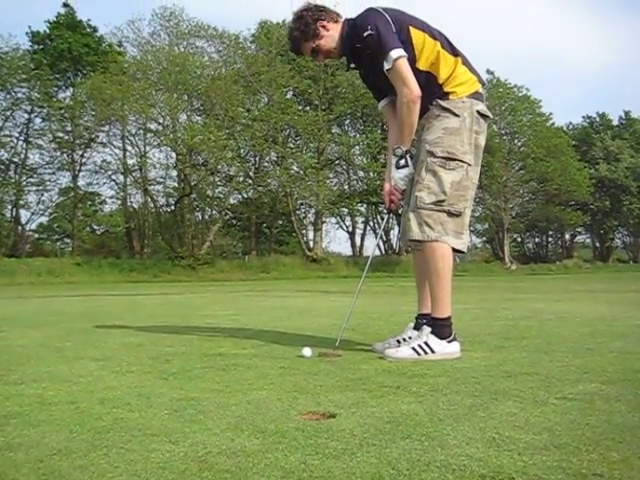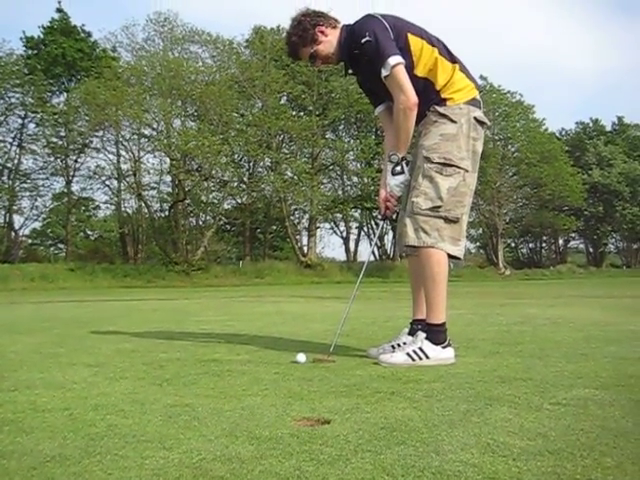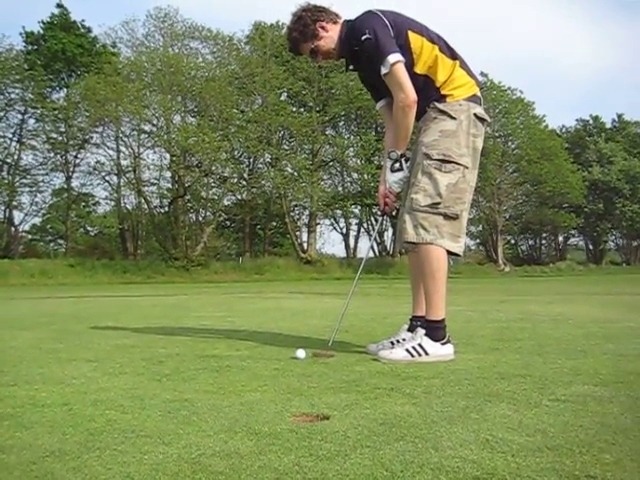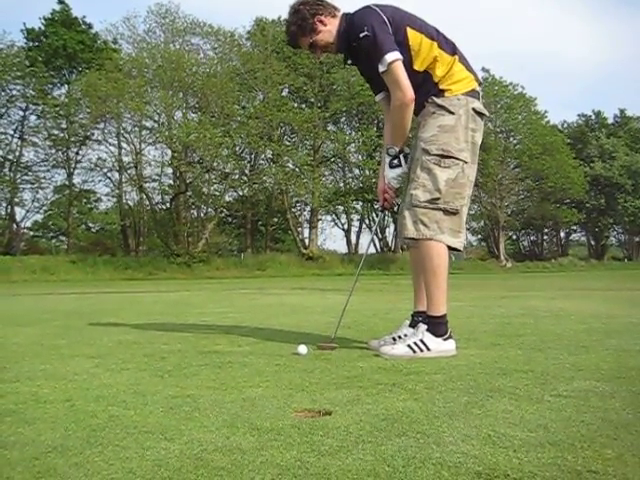
dt=0.7s
person 1, frame 1
right shoulder: (361, 53)
left elbow: (411, 94)
right elbow: (393, 116)
left wrist: (401, 156)
right wrist: (391, 175)
left hip: (457, 103)
right hip: (437, 113)
left knee: (431, 214)
right knee: (417, 218)
left ankle: (442, 333)
right ankle: (424, 325)
person 1, frame 2
left shoulder: (367, 31)
right shoulder: (359, 60)
left elbow: (408, 101)
right elbow: (390, 123)
left wrist: (397, 163)
right wrist: (386, 182)
left hip: (454, 109)
right hip: (435, 119)
left knee: (427, 221)
right knee: (413, 226)
left ankle: (436, 338)
right ankle: (419, 330)
person 1, frame 3
left shoulder: (368, 27)
right shoulder: (360, 54)
left elbow: (407, 99)
right elbow: (392, 117)
left wrist: (396, 160)
right wrist: (387, 177)
left hip: (454, 106)
right hip: (438, 114)
left knee: (427, 218)
right knee: (414, 222)
left ankle: (435, 336)
right ankle: (418, 327)
person 1, frame 4
right shoulder: (359, 45)
left elbow: (404, 95)
right elbow: (391, 108)
left wrist: (395, 155)
right wrist: (386, 170)
left hip: (453, 99)
right hip: (438, 107)
left knee: (427, 213)
right knee: (415, 217)
left ankle: (437, 331)
right ankle: (420, 322)
